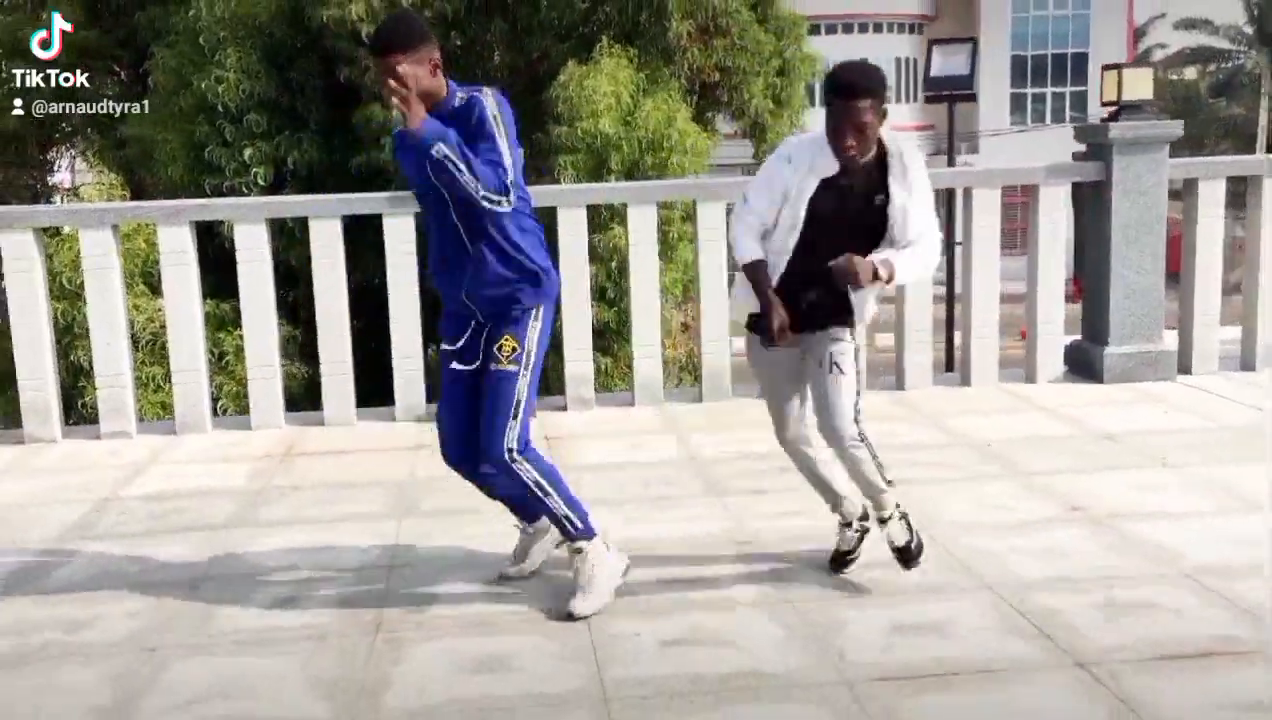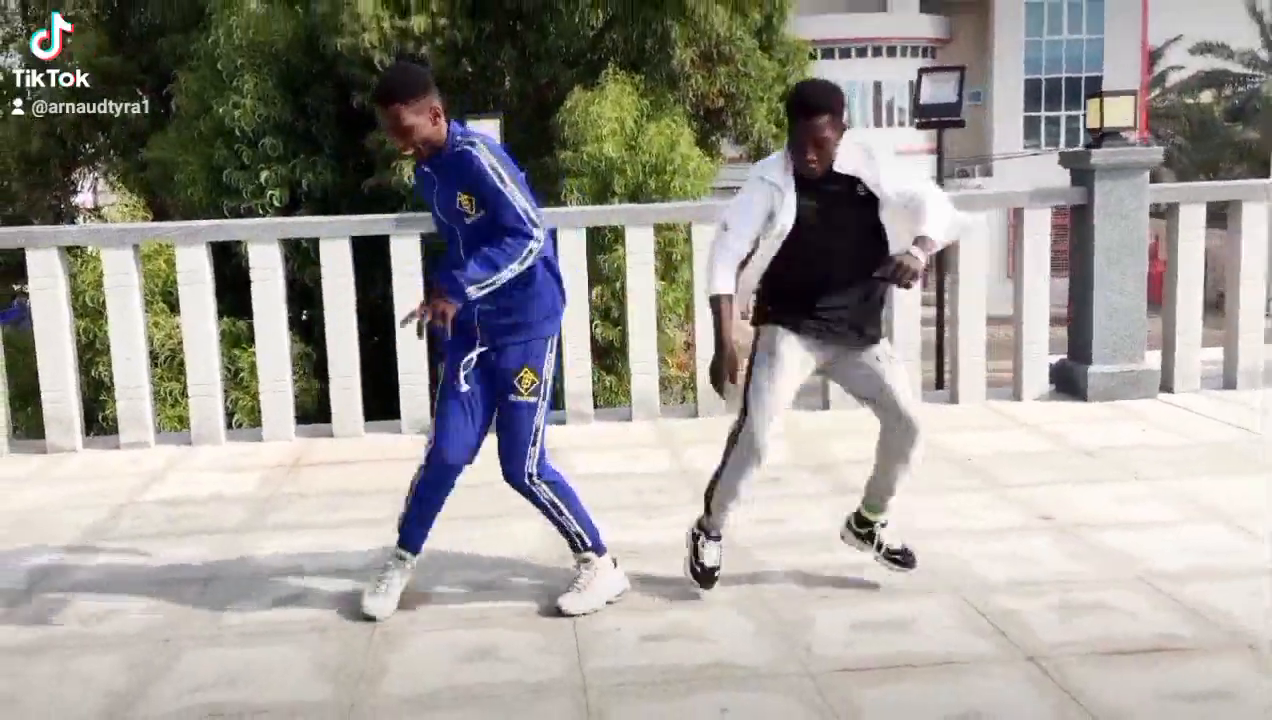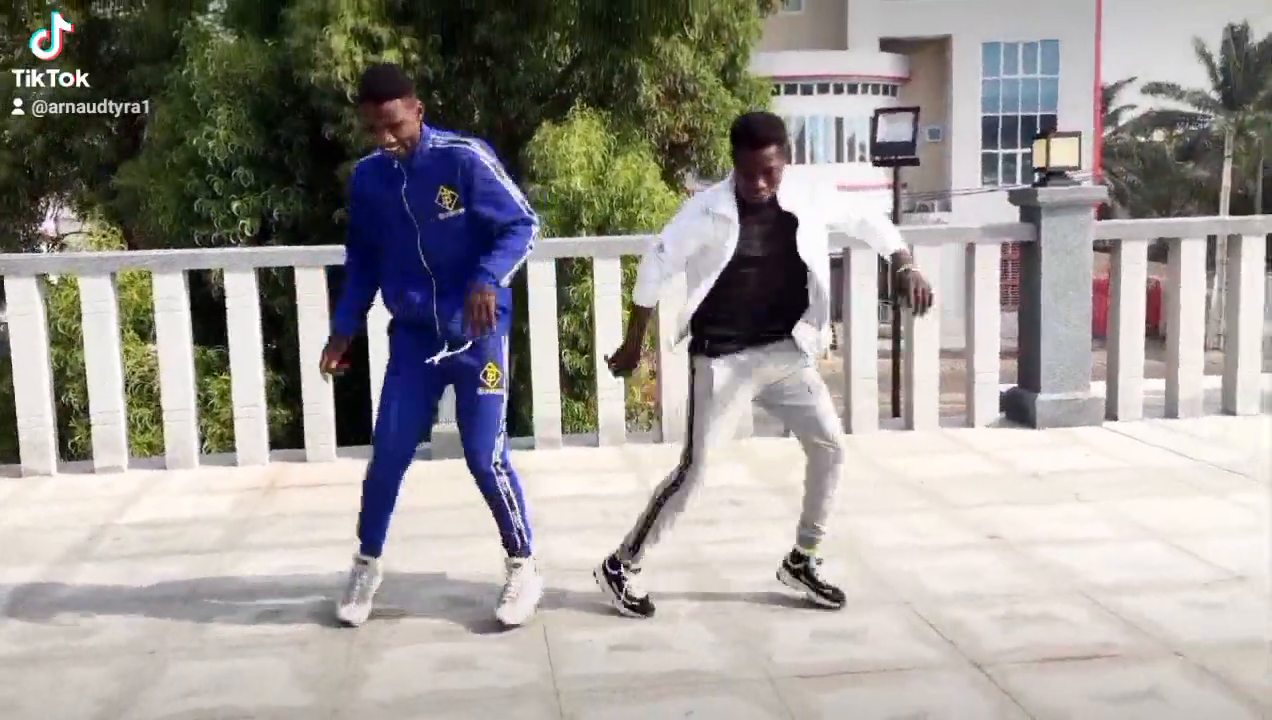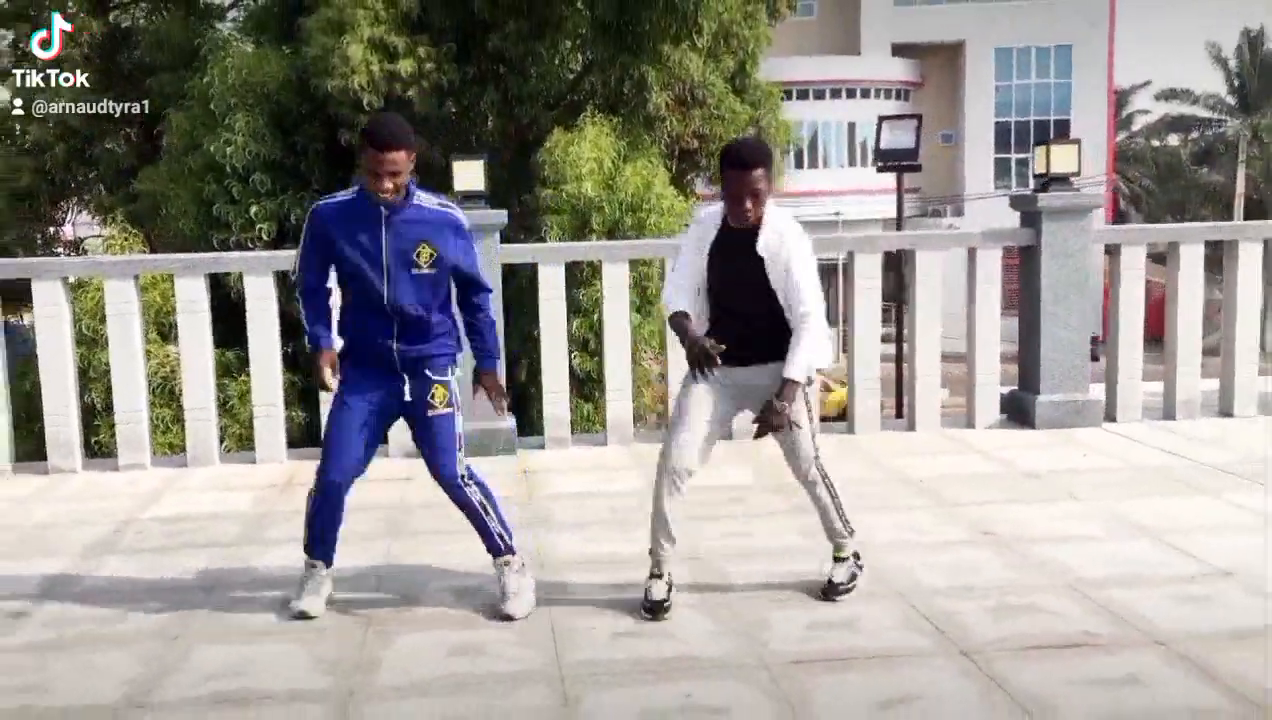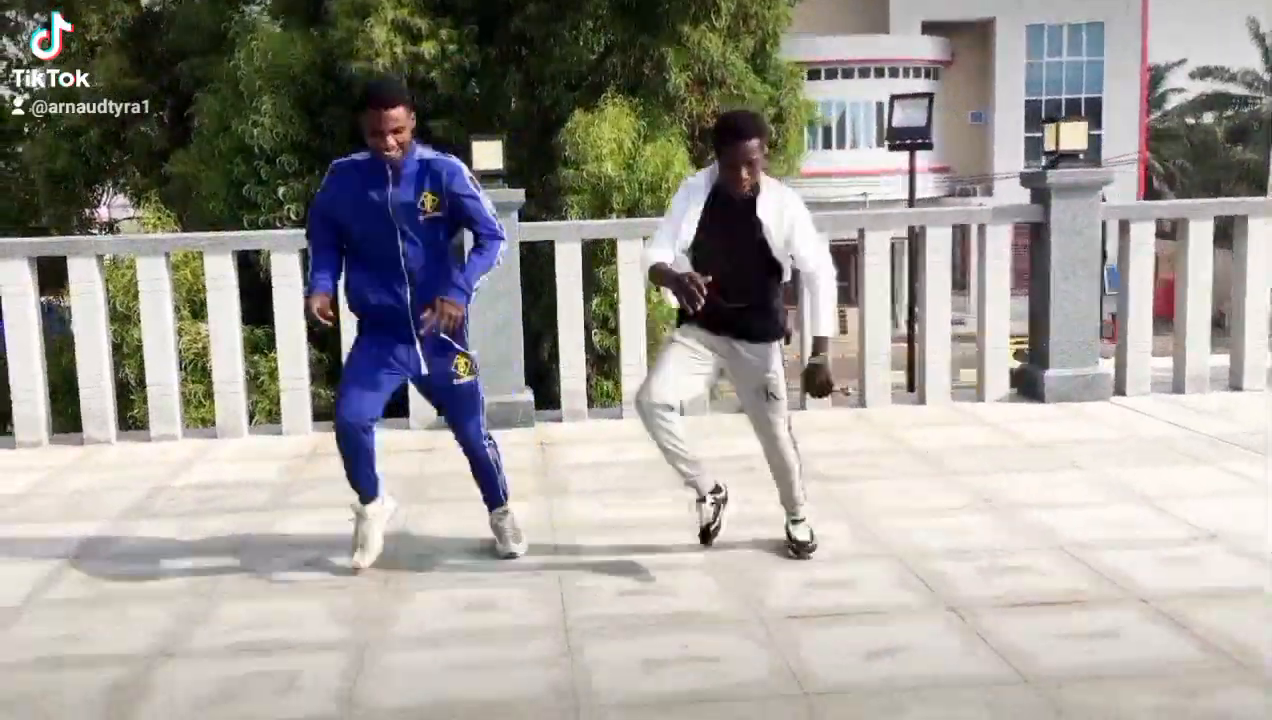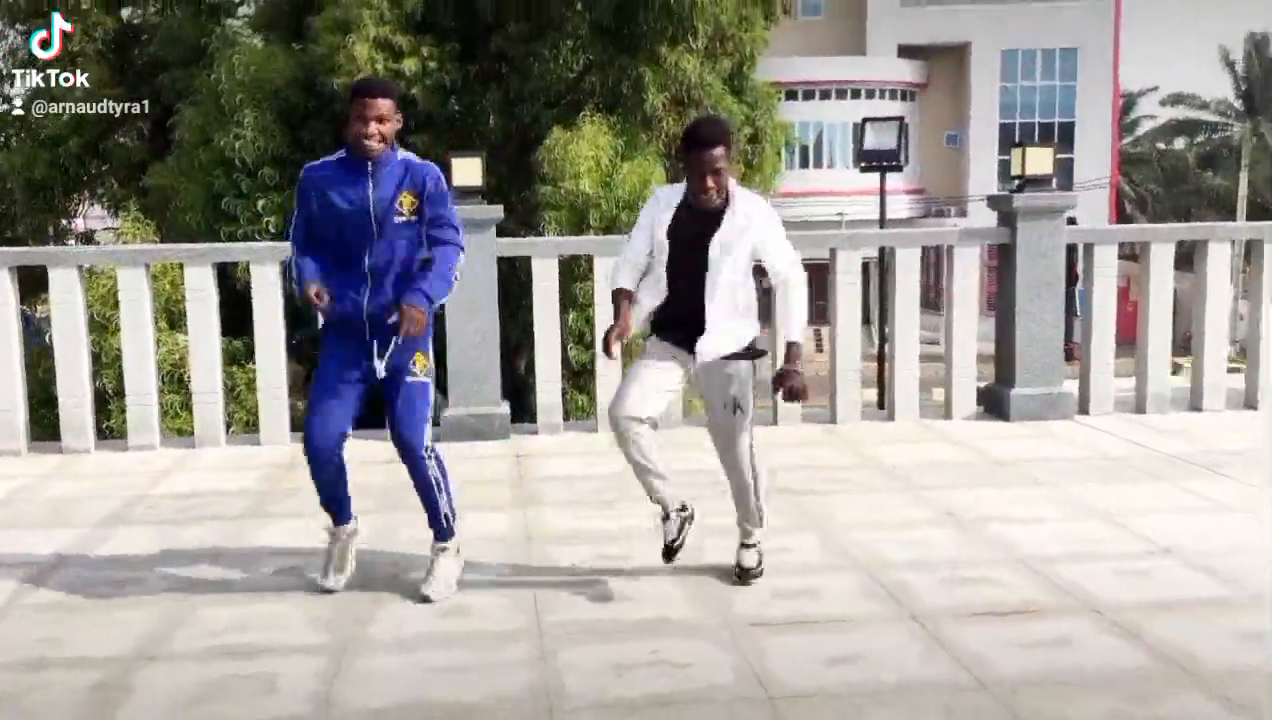
dt=0.5s
person 1, frame 1
left shoulder: (483, 109)
right shoulder: (408, 140)
left elbow: (501, 197)
left wrist: (426, 132)
left hip: (520, 301)
right hip: (465, 307)
left knee: (509, 448)
right knee: (461, 445)
left ankle: (597, 552)
right ankle: (540, 520)
person 1, frame 2
left shoulder: (477, 156)
right shoulder: (427, 172)
left elbow: (526, 236)
left wrist: (459, 290)
right wrist: (448, 292)
left hip: (525, 329)
right hip: (471, 331)
left knee: (524, 468)
right knee: (448, 453)
left ankle: (600, 565)
right ankle: (403, 560)
person 1, frame 3
left shoulder: (466, 159)
right shoulder: (366, 179)
left elbow: (522, 225)
right elbow: (361, 264)
left wrist: (492, 275)
right wrist: (343, 329)
left hip: (477, 332)
right hip: (413, 335)
left knee: (487, 458)
right knee: (388, 452)
left ankle: (524, 569)
right ankle: (367, 565)
person 1, frame 4
left shoulder: (445, 221)
right shoulder: (328, 216)
left elbow: (475, 292)
right elbow: (310, 285)
left wrist: (489, 361)
right wrist: (321, 343)
left hip: (429, 362)
right hip: (365, 364)
left knee: (451, 472)
right knee: (334, 476)
left ankle: (511, 566)
right ankle: (317, 570)
person 1, frame 5
left shoulder: (446, 172)
right shoulder: (344, 177)
left elbow: (492, 239)
right elbow: (323, 245)
left wrist: (461, 294)
right wrist: (319, 285)
left hip: (441, 334)
right hip: (381, 334)
left knee: (473, 437)
right knee: (352, 424)
left ankle: (500, 515)
right ankle: (371, 506)
person 1, frame 6
left shoulder: (423, 175)
right shoulder: (317, 179)
left elbow: (449, 247)
right elbow: (304, 248)
left wrist: (423, 300)
right wrist: (307, 280)
left hip: (404, 332)
right hip: (344, 337)
left knee: (414, 443)
right knee: (320, 439)
left ankle: (446, 549)
right ankle: (342, 528)
person 2, frame 1
left shoulder: (903, 166)
right shoulder: (796, 157)
left elbow: (925, 251)
right elbow: (747, 227)
left wrist: (880, 267)
right wrist: (770, 303)
left hip: (835, 319)
right hip: (778, 316)
left knee: (837, 425)
right knee: (787, 429)
left ankle: (888, 509)
right ankle: (850, 517)
person 2, frame 2
left shoulder: (873, 163)
right shoulder: (770, 179)
left elbow: (939, 208)
right elbow: (723, 257)
left wrist: (917, 252)
right wrist: (724, 344)
left hip: (857, 331)
right hip: (787, 328)
left knee: (905, 423)
right knee: (754, 435)
left ankle: (868, 521)
right ankle: (710, 531)
person 2, frame 3
left shoulder: (806, 199)
right shoulder: (706, 210)
left elbow: (868, 221)
right elbow: (656, 271)
left wrist: (909, 267)
right wrist: (632, 343)
left hip: (784, 349)
right hip: (724, 354)
left knee: (830, 444)
right knee: (697, 469)
left ankle: (802, 560)
right ankle: (622, 566)
person 2, frame 4
left shoulder: (788, 237)
right shoulder: (704, 226)
left elbow: (810, 321)
right elbow: (679, 290)
left wrist: (789, 394)
right wrist: (689, 336)
left hip: (779, 367)
right hip: (716, 365)
left knee: (806, 469)
right knee: (673, 464)
left ankle: (845, 554)
right ankle: (659, 572)
person 2, frame 5
left shoulder: (782, 203)
right shoulder: (694, 192)
left elbow: (819, 271)
right elbow: (655, 254)
left wrist: (820, 354)
right wrist: (676, 279)
left hip: (759, 336)
right hip: (701, 328)
left knee: (776, 435)
right knee: (653, 401)
left ankle: (797, 518)
right ankle: (705, 491)
person 2, frame 6
left shoulder: (754, 213)
right shoulder: (662, 204)
left elbow: (792, 281)
right elbow: (631, 265)
left wrist: (793, 359)
right wrist: (623, 317)
left hip: (728, 347)
right hip: (670, 340)
left knee: (737, 454)
right knee: (624, 413)
left ankle: (749, 540)
right ankle: (672, 508)
